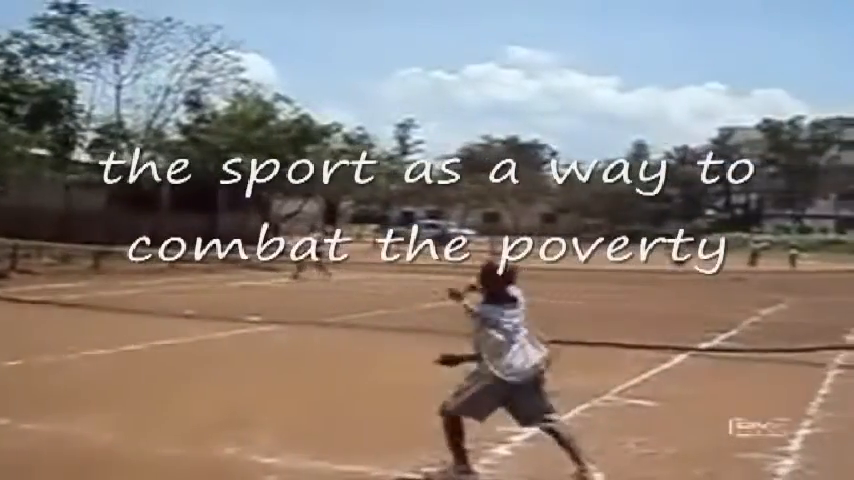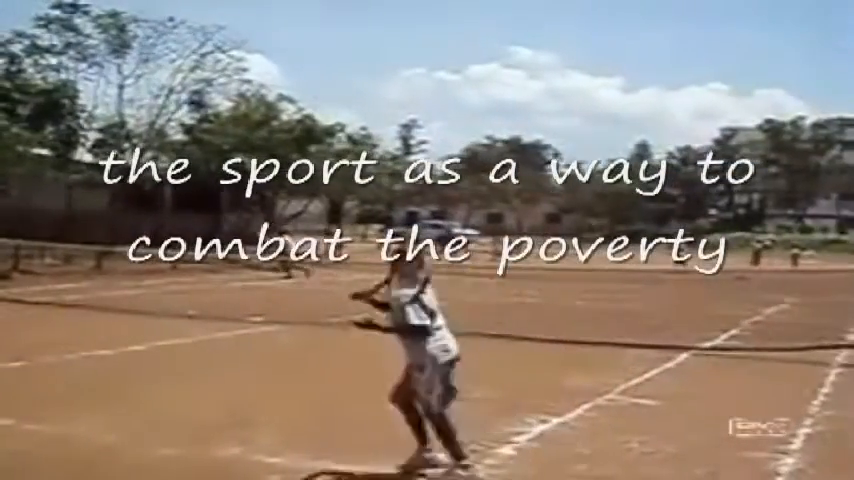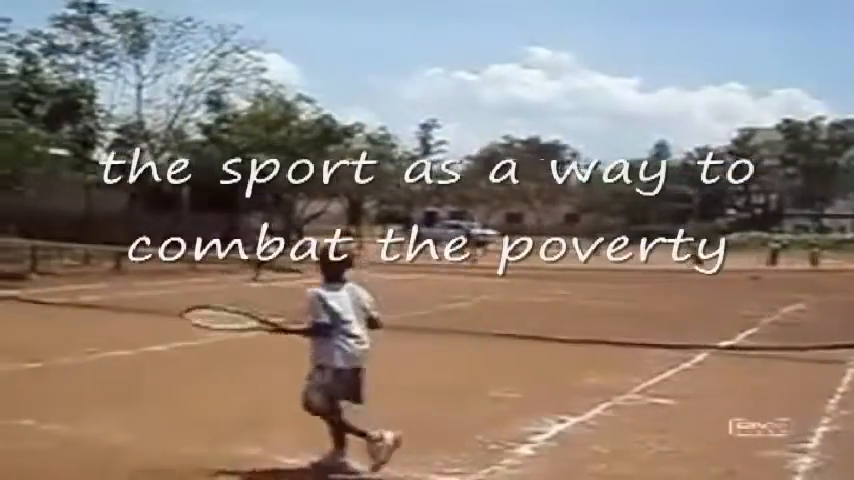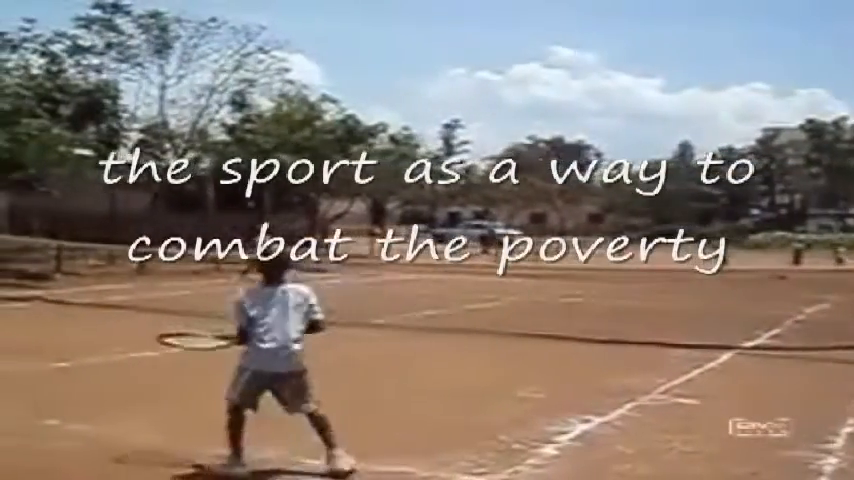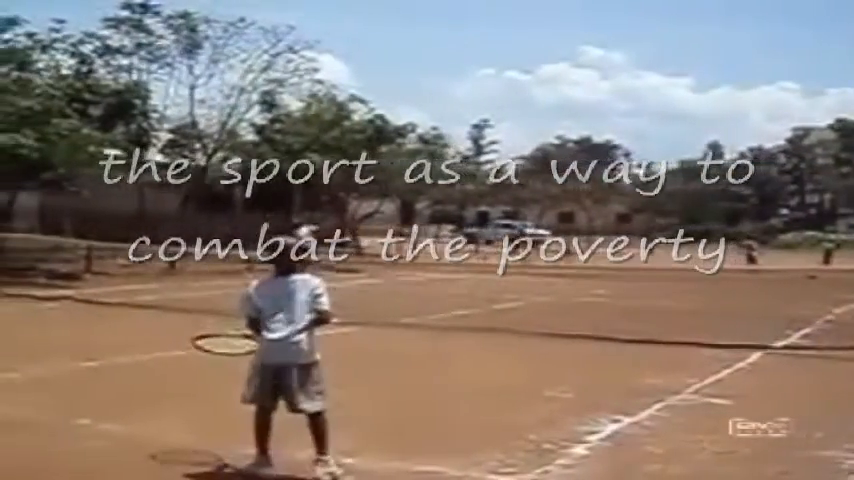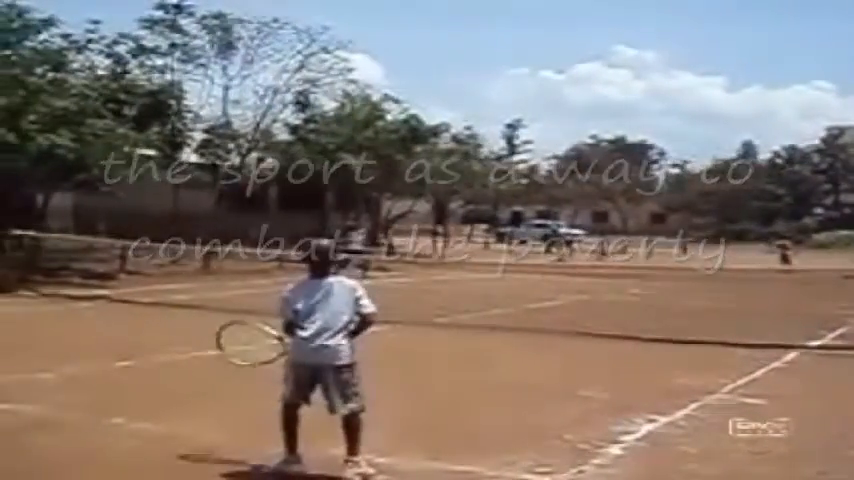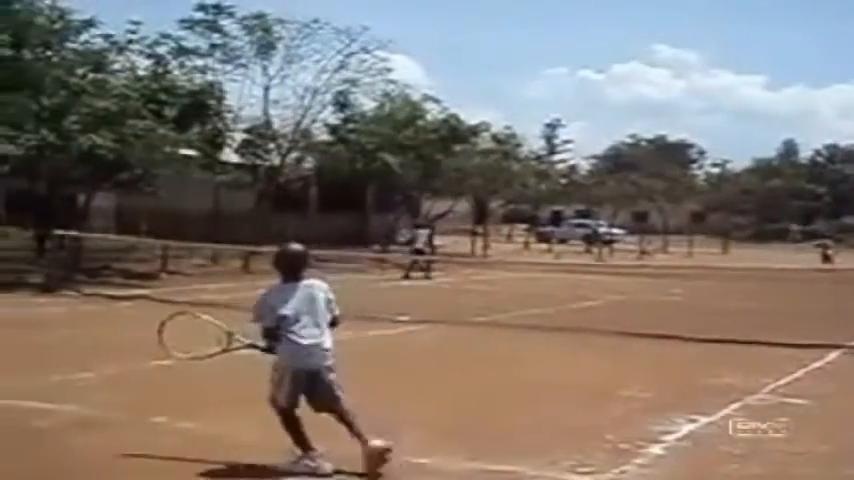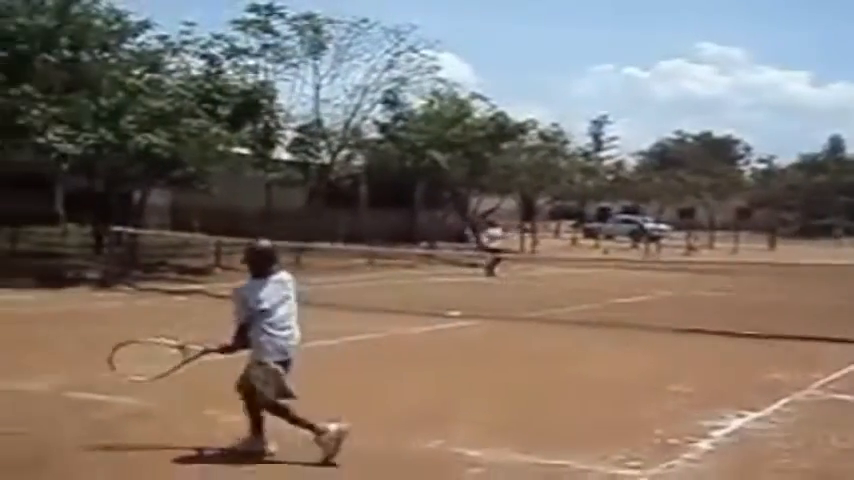
dt=0.4s
person 1, frame 1
left shoulder: (486, 316)
right shoulder: (514, 295)
left elbow: (493, 353)
left wrist: (455, 359)
right wrist: (472, 290)
left hip: (503, 373)
right hip: (530, 369)
left knee: (449, 412)
right knee: (548, 422)
person 1, frame 2
left shoulder: (403, 293)
right shoulder: (417, 284)
left elbow: (417, 329)
right elbow: (398, 310)
left wrist: (380, 327)
right wrist: (371, 299)
left hip: (432, 357)
right hip: (433, 354)
left knee: (434, 411)
right knee: (402, 398)
left ankle: (462, 464)
right ankle: (425, 451)
person 1, frame 3
left shoulder: (318, 294)
right shoulder: (358, 291)
left elbow: (321, 330)
right elbow: (375, 323)
left hip: (332, 359)
right hip: (355, 357)
left knee: (318, 407)
right knee: (329, 404)
left ankle: (376, 437)
right ankle: (338, 453)
person 1, frame 4
left shoulder: (248, 296)
right shoulder: (302, 293)
left elbow: (242, 334)
right elbow: (318, 325)
left wrist: (247, 338)
left hip: (255, 362)
right hip: (290, 362)
left knee: (236, 407)
right knee: (310, 409)
left ankle: (235, 460)
right ankle: (336, 455)
person 1, frame 5
left shoulder: (259, 287)
right shoulder: (313, 284)
left elbow: (252, 323)
right elbow: (325, 316)
right wrist: (306, 324)
left hip: (269, 354)
right hip: (301, 354)
left knee: (264, 407)
right knee: (314, 408)
left ankle: (262, 459)
person 1, frame 6
left shoulder: (295, 291)
right shoulder: (351, 287)
left elbow: (288, 327)
right elbow: (368, 319)
left hip: (302, 355)
right hip: (336, 355)
left knee: (291, 404)
right knee: (350, 408)
left ankle: (291, 457)
person 1, frame 7
left shoulder: (271, 296)
right shoulder: (321, 288)
left elbow: (269, 334)
right elbow: (334, 320)
left wrist: (273, 346)
left hip: (291, 360)
right hip: (322, 356)
left knee: (283, 407)
right knee: (336, 406)
left ankle: (311, 457)
right ankle: (368, 443)
person 1, frame 8
left shoulder: (245, 292)
right shoulder: (286, 280)
left elbow: (244, 328)
left wrist: (233, 346)
left hip: (267, 352)
right hip: (285, 347)
left knee: (273, 403)
right knee: (247, 388)
left ankle: (326, 430)
right ankle: (257, 439)
